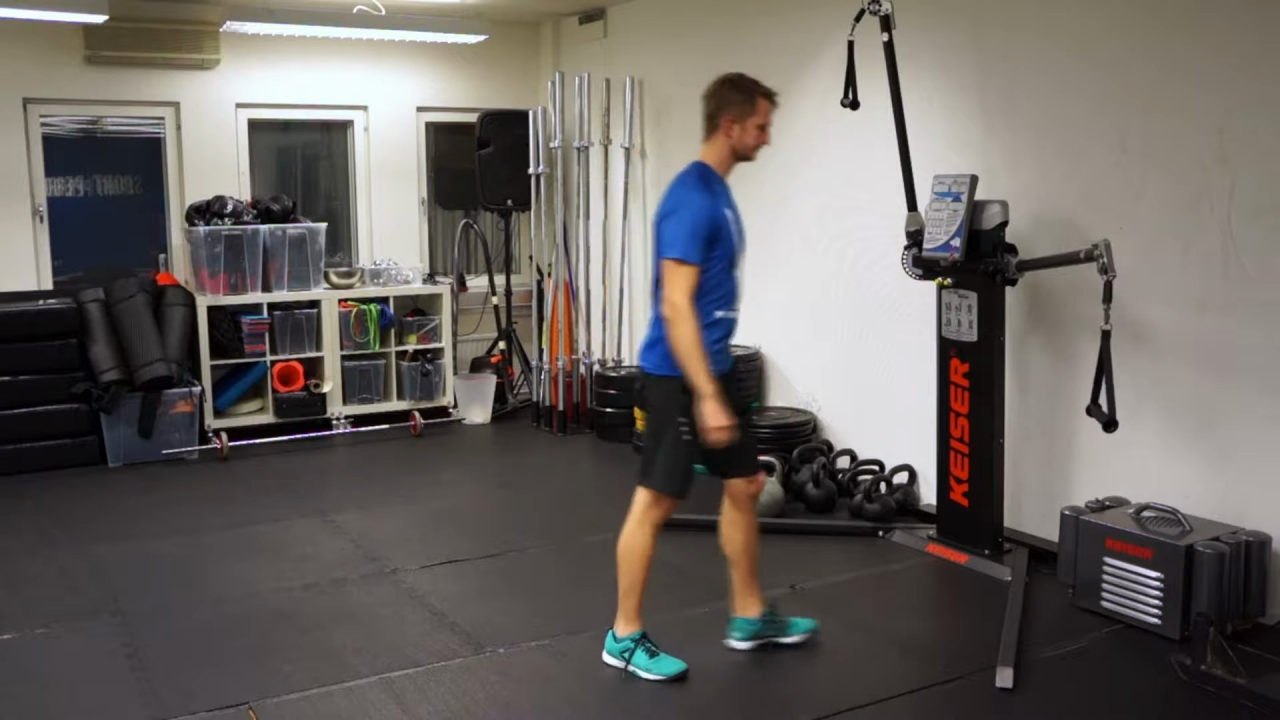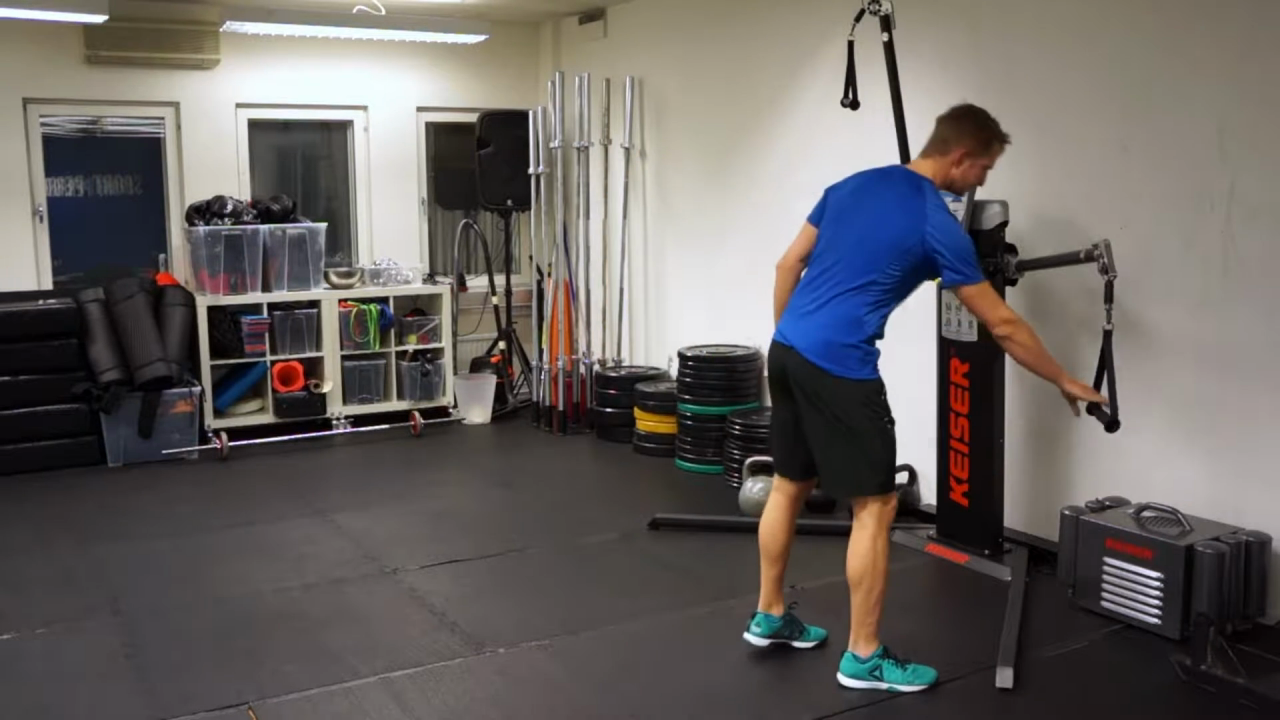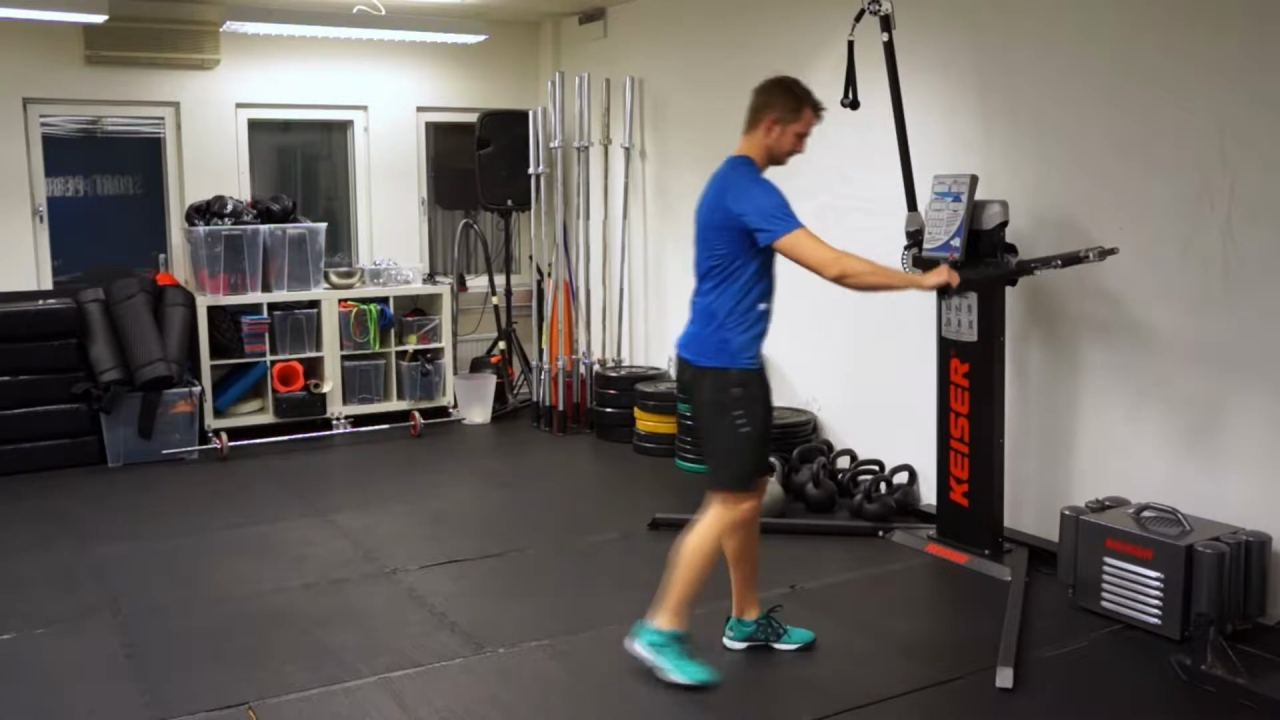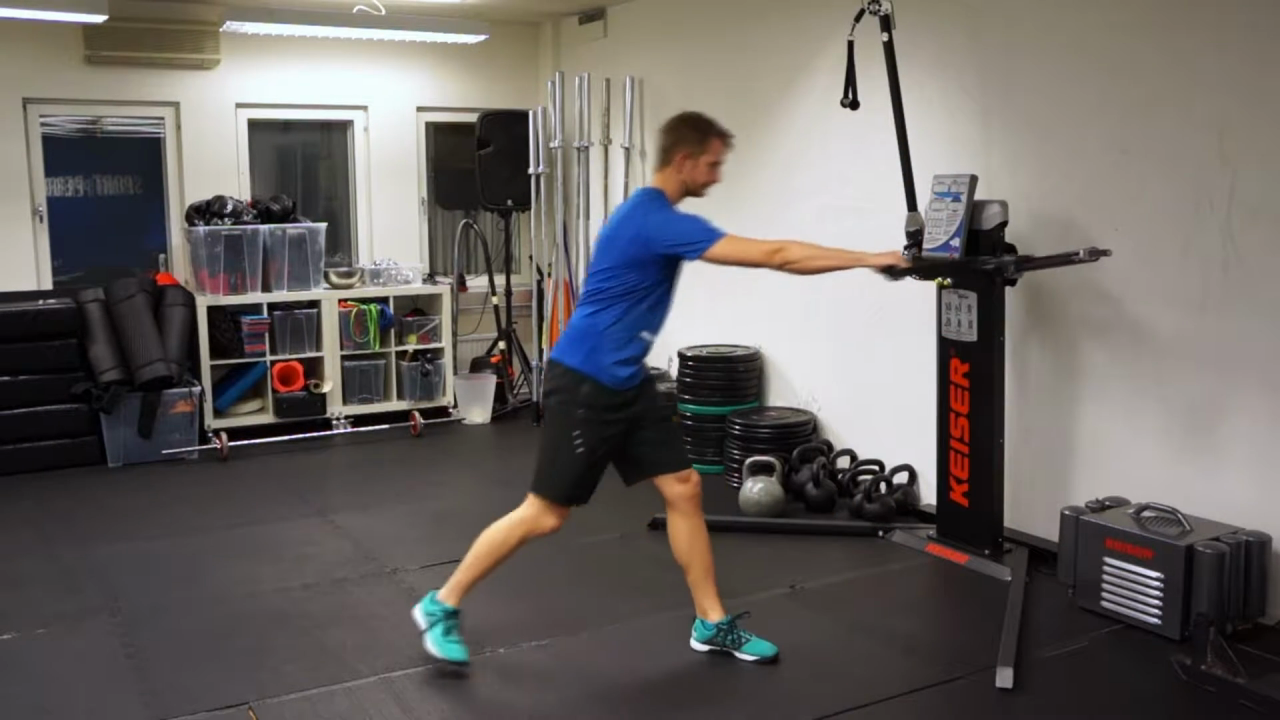
dt=1s
person 1, frame 1
left shoulder: (718, 192)
right shoulder: (690, 199)
right elbow: (678, 305)
right wrist: (706, 397)
left hip: (713, 368)
right hip: (678, 376)
left knee: (745, 486)
right knee: (656, 502)
left ankle: (751, 616)
right ankle: (625, 635)
person 1, frame 2
left shoulder: (850, 186)
right shoulder: (937, 224)
left elbow: (788, 265)
right elbow: (1002, 325)
right wrist: (1067, 382)
left hip: (788, 350)
right hip: (839, 367)
left knee: (788, 486)
right knee: (875, 508)
left ankle: (769, 616)
right ankle: (864, 656)
person 1, frame 3
left shoulder: (732, 183)
right shoulder: (749, 191)
right elbow: (834, 266)
right wrist: (920, 279)
left hip: (731, 361)
right hip: (719, 365)
left knee: (747, 493)
right knee: (732, 503)
left ankle: (748, 619)
right ankle: (660, 629)
person 1, frame 4
left shoulder: (649, 215)
right shoulder: (658, 222)
right elbow: (773, 255)
right wrist: (864, 259)
left hip: (626, 381)
right hip: (585, 381)
left knee: (685, 491)
right knee: (544, 514)
left ankle: (713, 624)
right ankle: (440, 606)
